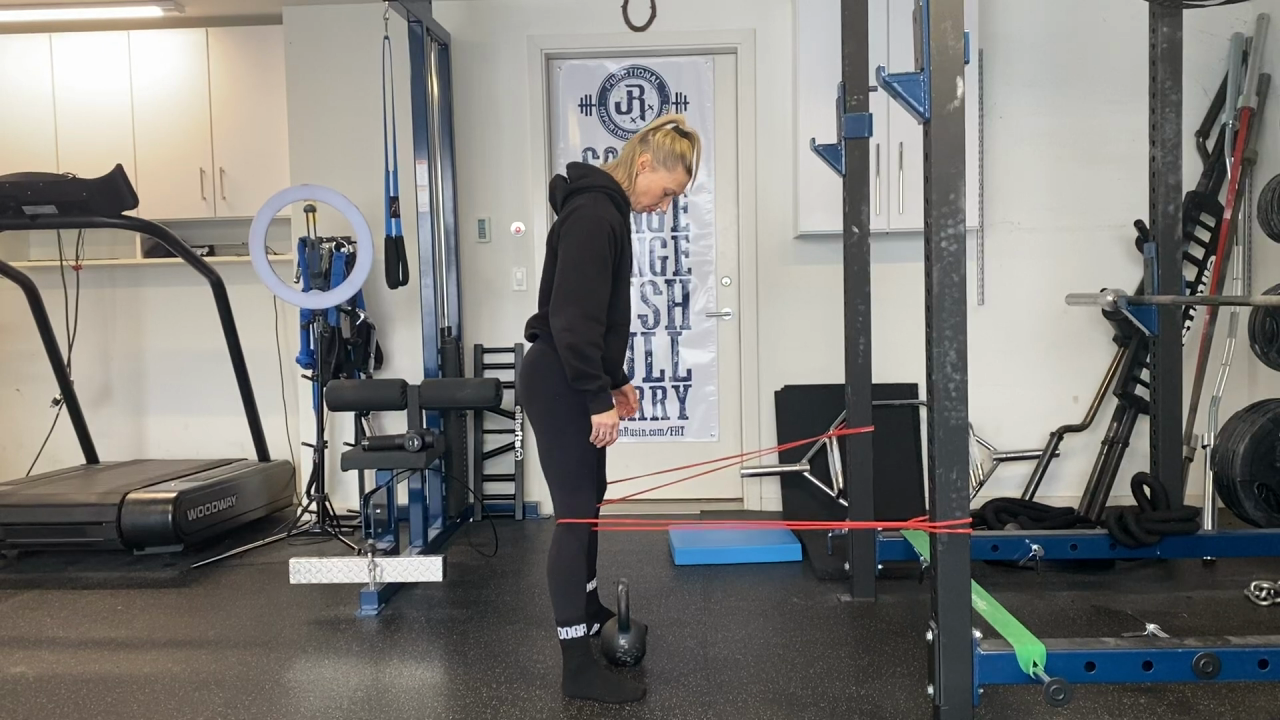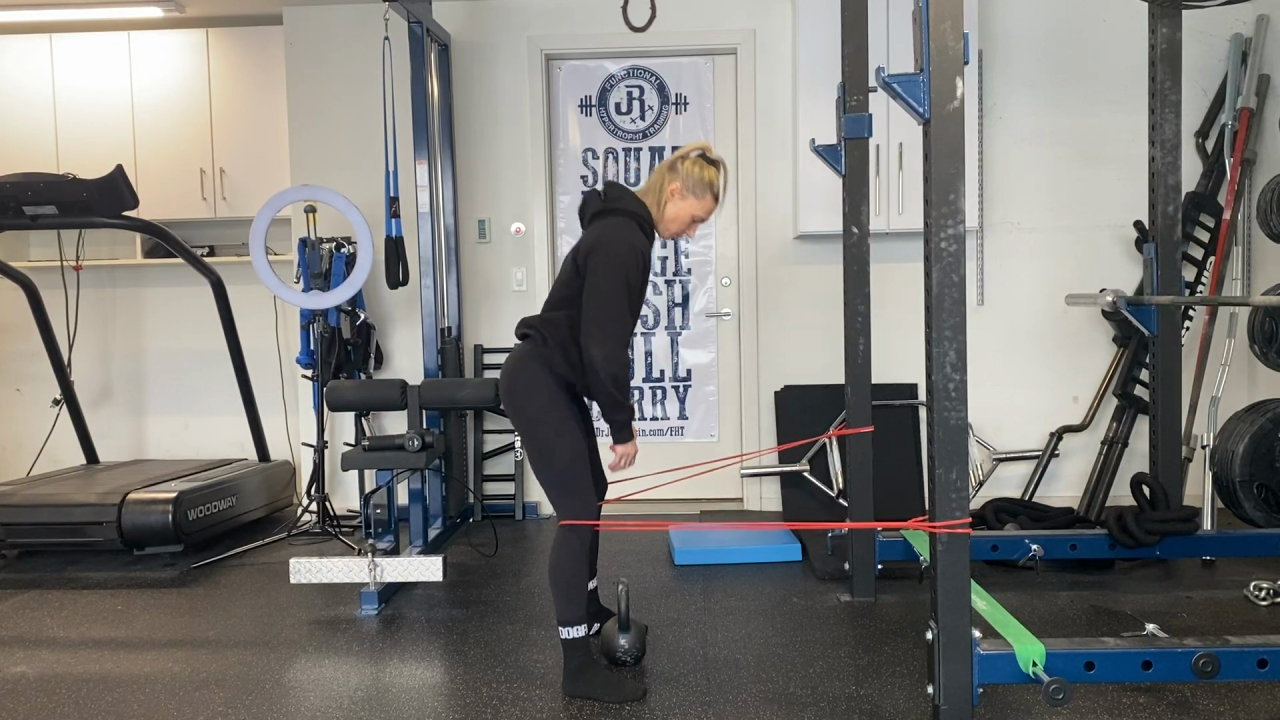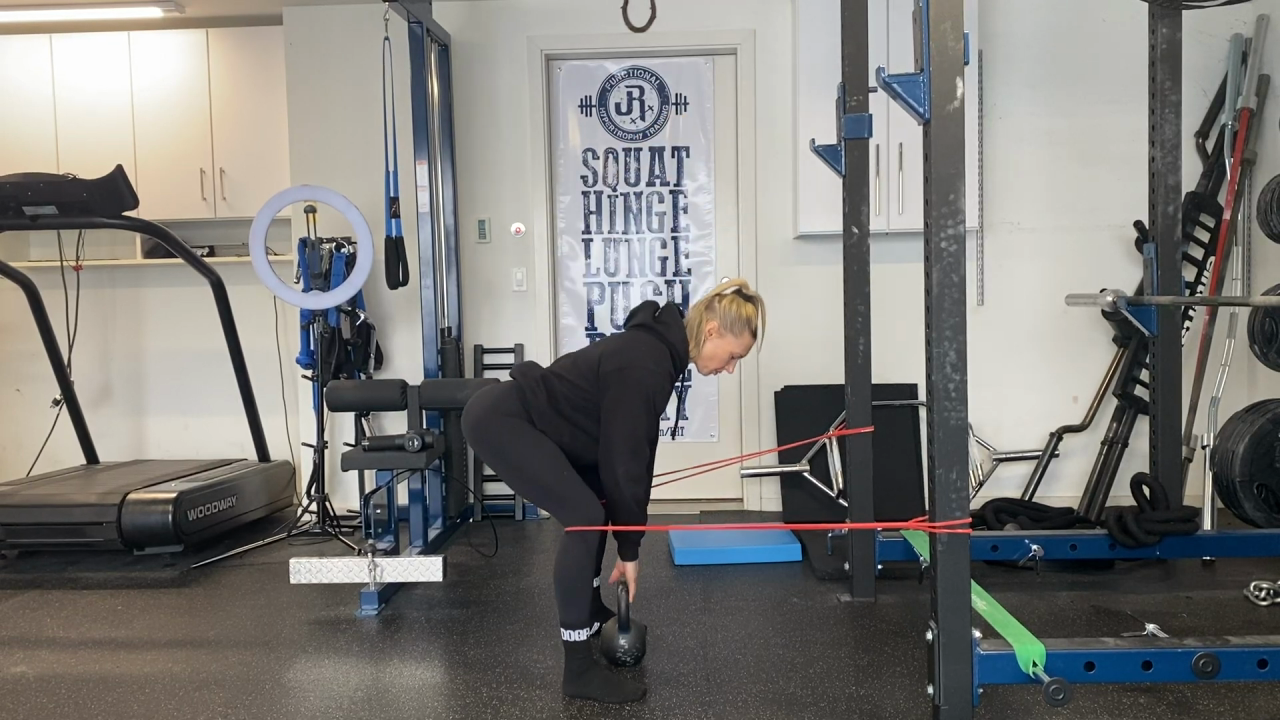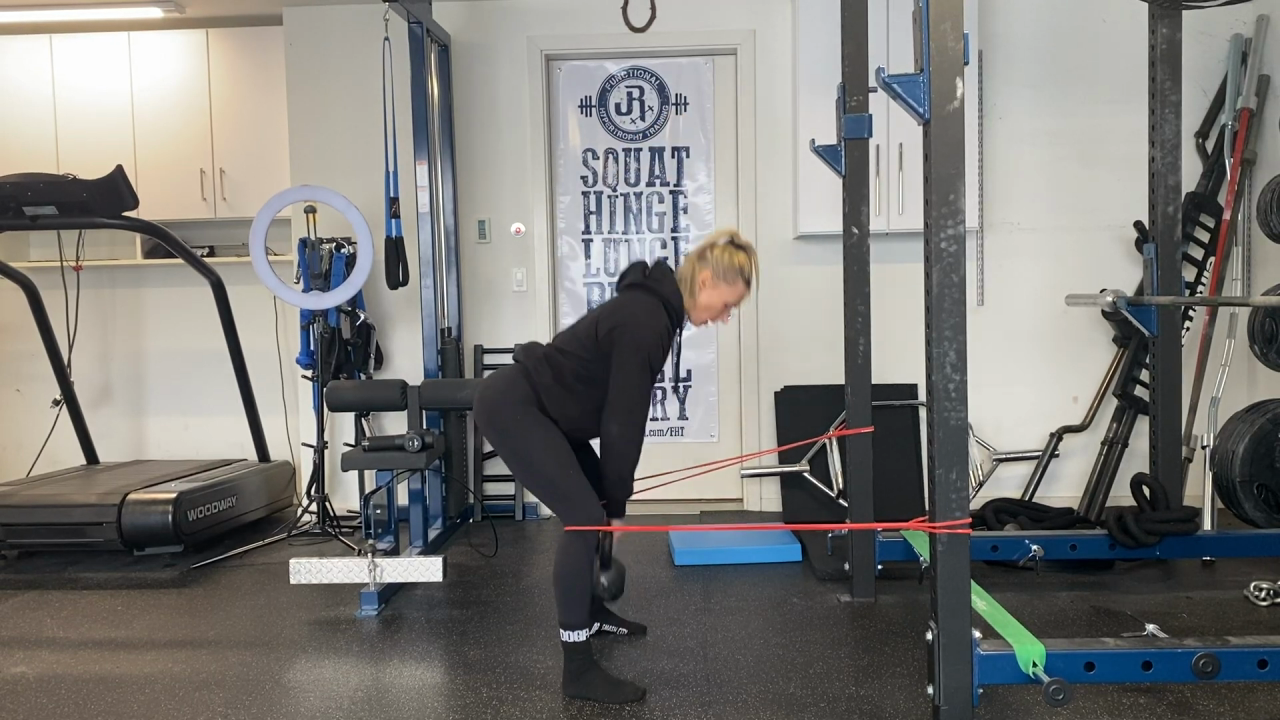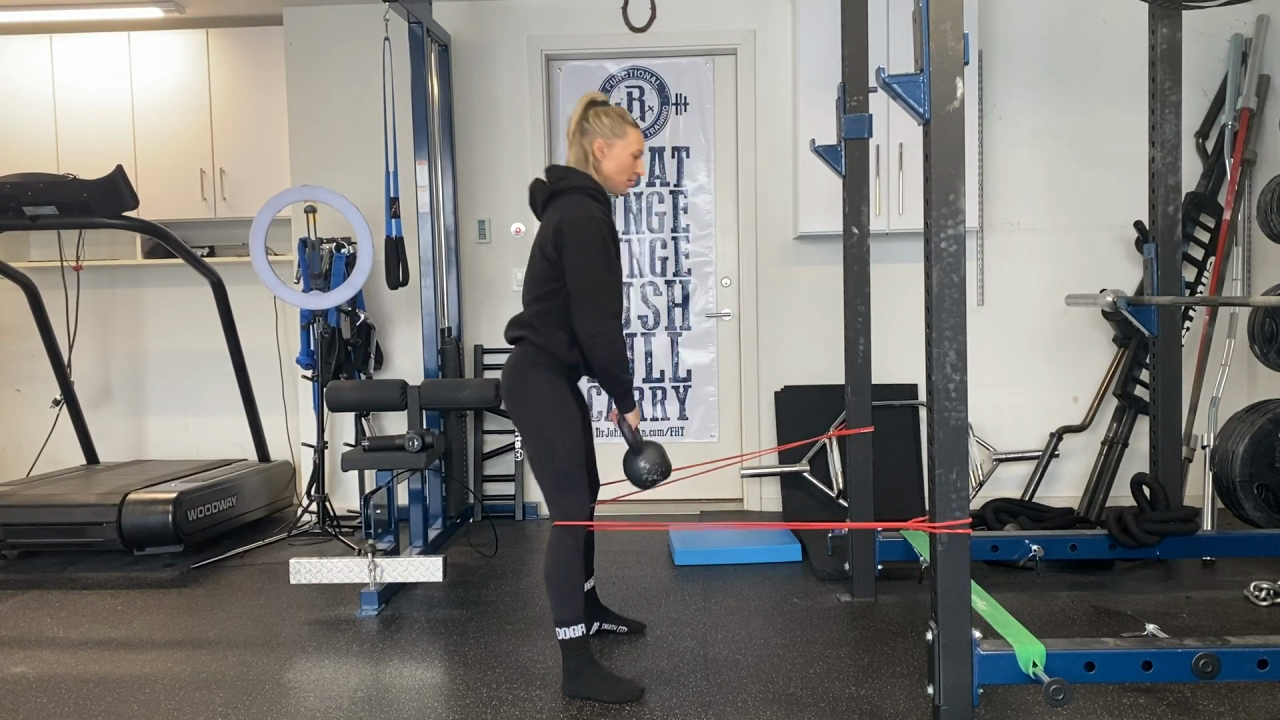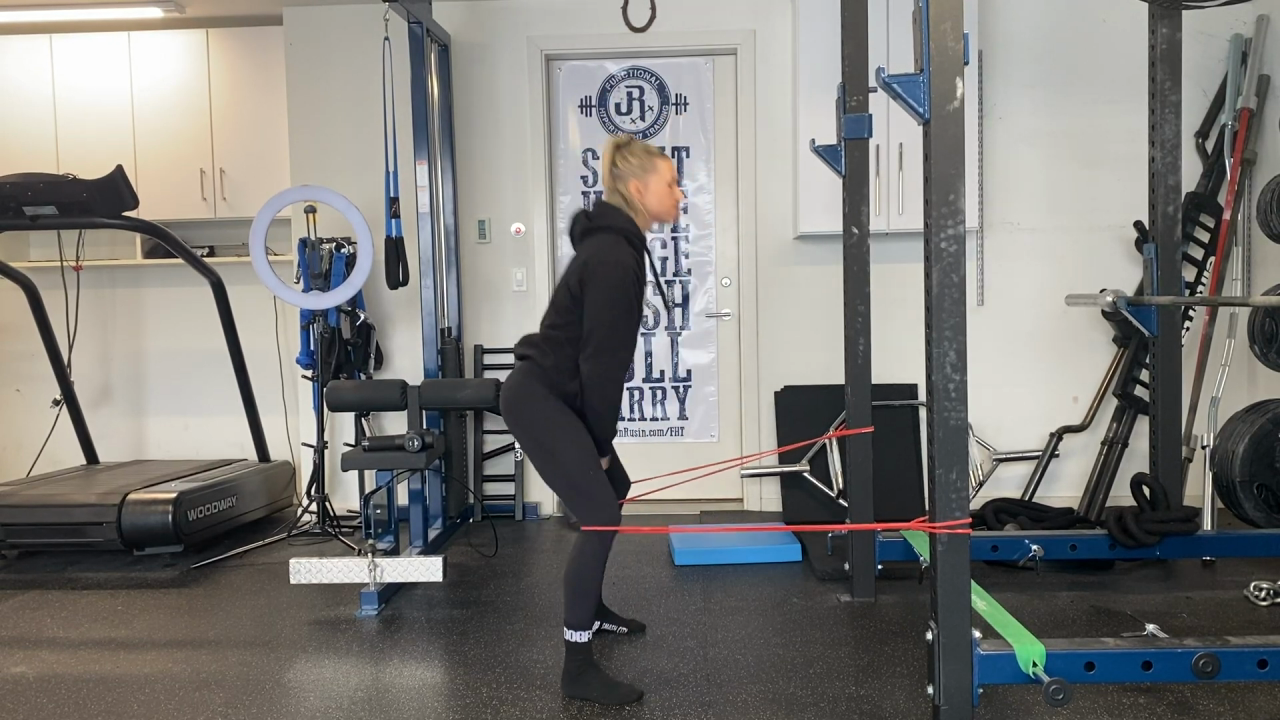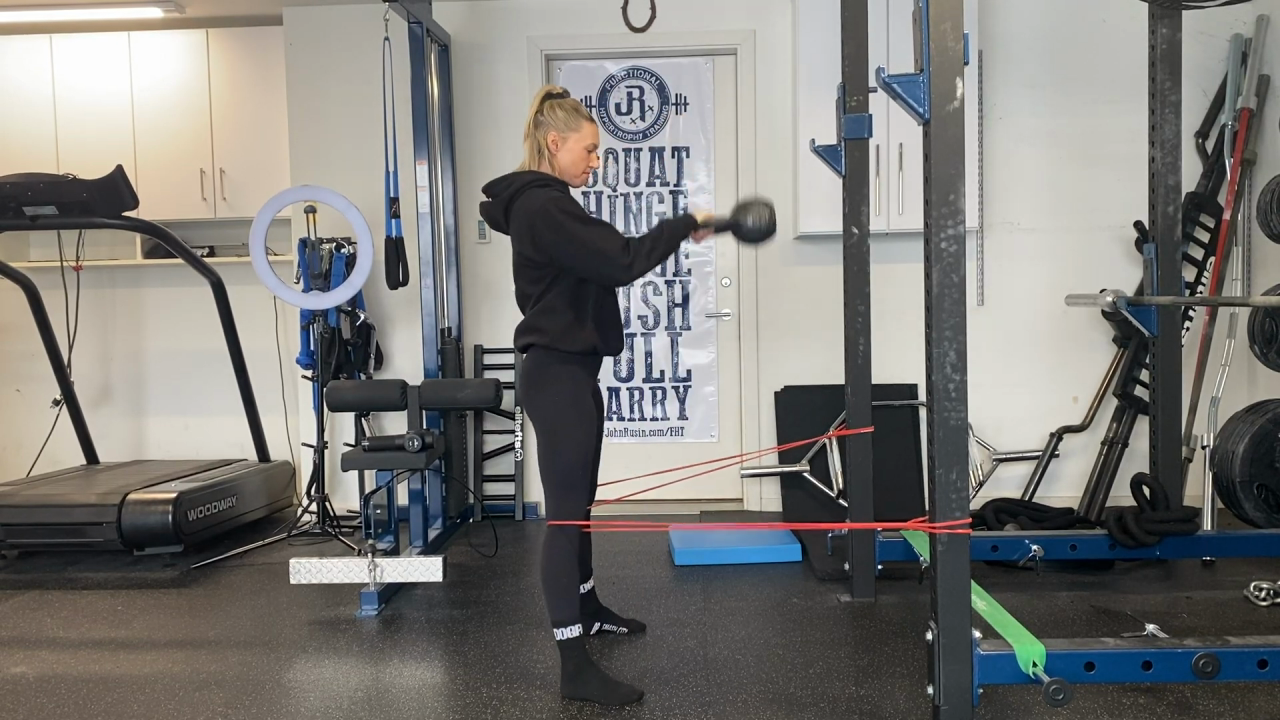
dt=0.7s
person 1, frame 1
left shoulder: (605, 210)
right shoulder: (592, 215)
right elbow: (572, 318)
left wrist: (615, 380)
right wrist: (599, 398)
left hip: (571, 381)
right hip: (560, 384)
left knee: (589, 500)
right knee: (575, 512)
left ankle: (590, 615)
right ankle: (579, 666)
person 1, frame 2
left shoulder: (624, 231)
right shoulder: (620, 240)
left elbow: (606, 339)
right elbow: (604, 345)
left wrist: (617, 420)
right wrist: (622, 429)
left hip: (552, 383)
right hip: (539, 384)
left knee: (589, 494)
right knee: (577, 509)
left ankle: (590, 613)
right ankle: (579, 666)
person 1, frame 3
left shoulder: (658, 350)
right shoulder: (644, 366)
left elbow: (636, 453)
right elbow: (622, 462)
left wrist: (630, 536)
right wrist: (630, 551)
left hip: (523, 417)
right hip: (500, 421)
left knee: (599, 500)
right knee: (583, 516)
left ankle: (591, 613)
right ankle: (579, 667)
person 1, frame 4
left shoulder: (652, 309)
right shoulder: (645, 322)
left elbow: (623, 413)
right elbow: (623, 422)
left wrist: (612, 502)
right wrist: (618, 506)
left hip: (535, 404)
right hip: (512, 406)
left knee: (593, 503)
right knee: (583, 517)
left ankle: (591, 611)
right ankle: (578, 669)
person 1, frame 5
left shoulder: (575, 206)
right shoulder: (583, 213)
right elbow: (596, 320)
left wrist: (614, 389)
right wrist: (625, 395)
left hip: (551, 374)
right hip: (542, 379)
left knee: (582, 497)
right knee: (570, 511)
left ankle: (588, 608)
right ankle: (576, 664)
person 1, frame 6
left shoulder: (618, 243)
right shoulder: (613, 255)
left elbow: (603, 352)
right elbow: (601, 360)
left wrist: (600, 440)
right wrist: (601, 441)
left hip: (559, 393)
right hip: (539, 397)
left knee: (614, 489)
right knee: (599, 515)
left ankle: (592, 606)
right ankle: (577, 666)
person 1, frame 7
left shoulder: (545, 205)
right shoulder: (540, 208)
left elbow: (609, 255)
right elbow: (622, 261)
left wrist: (680, 227)
right wrist: (685, 225)
left hip: (571, 371)
right hip: (556, 375)
left knee: (580, 501)
right knee: (566, 512)
left ankle: (587, 607)
right ankle: (575, 667)
